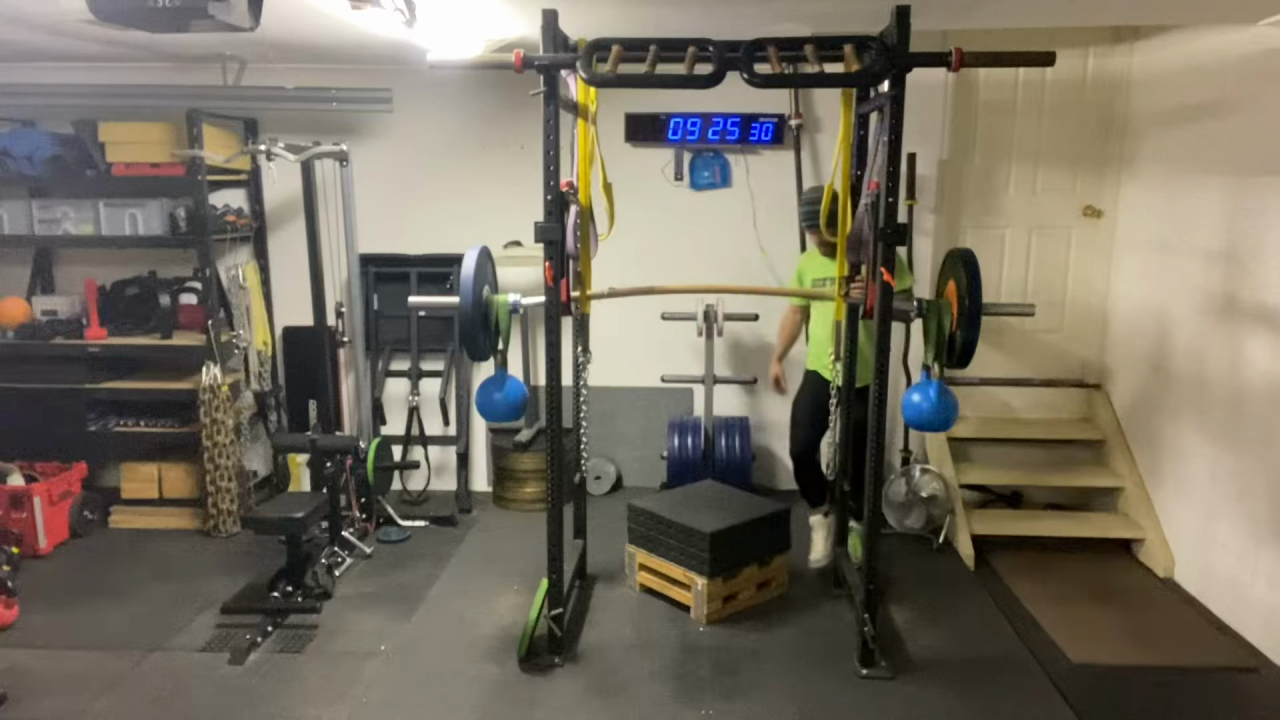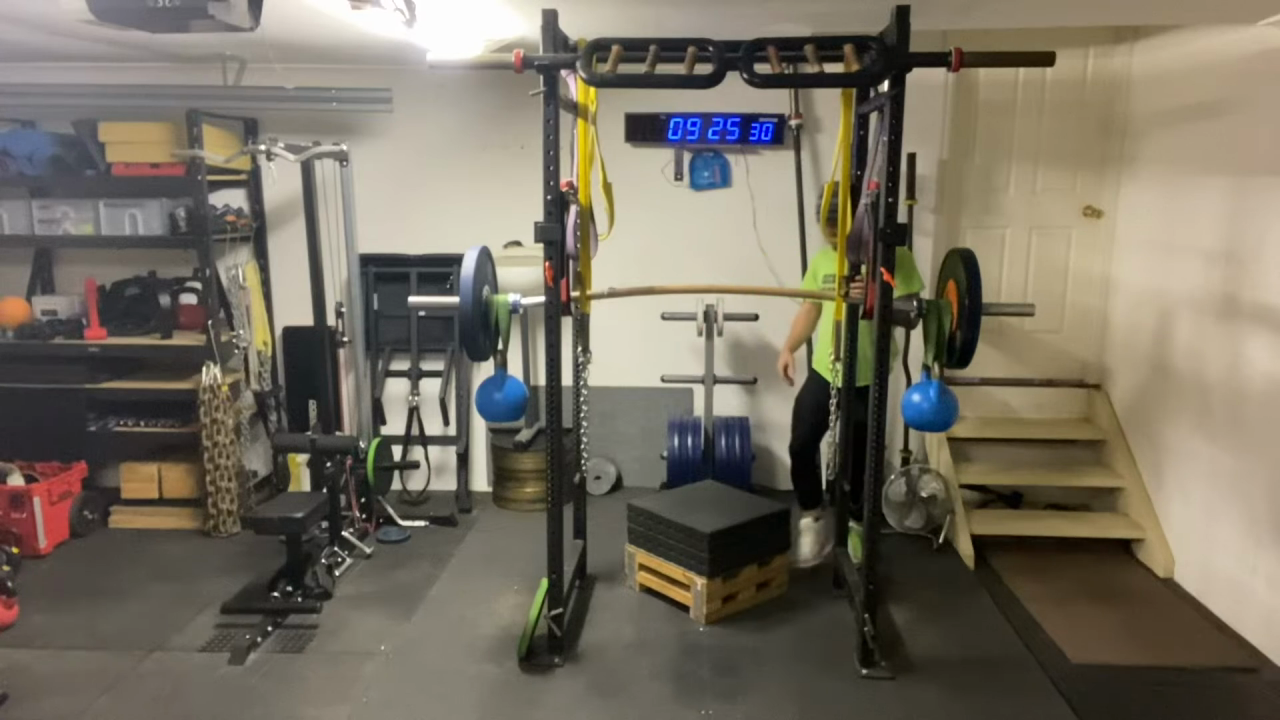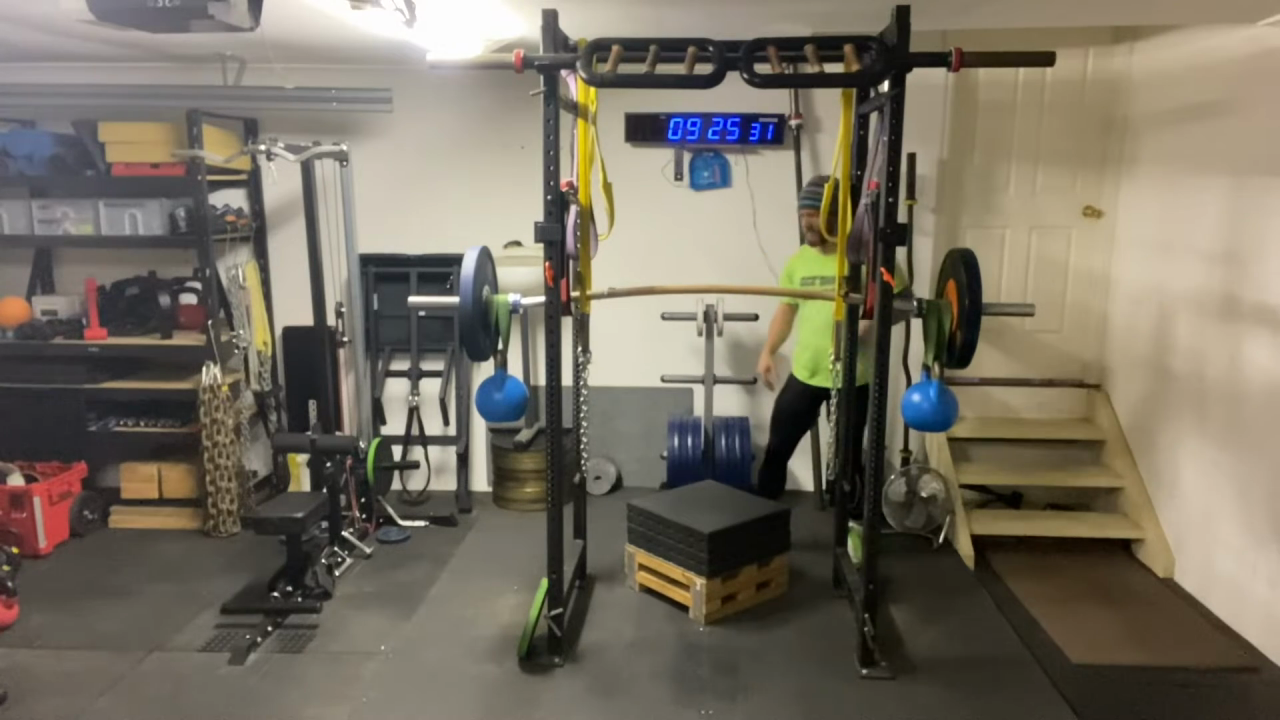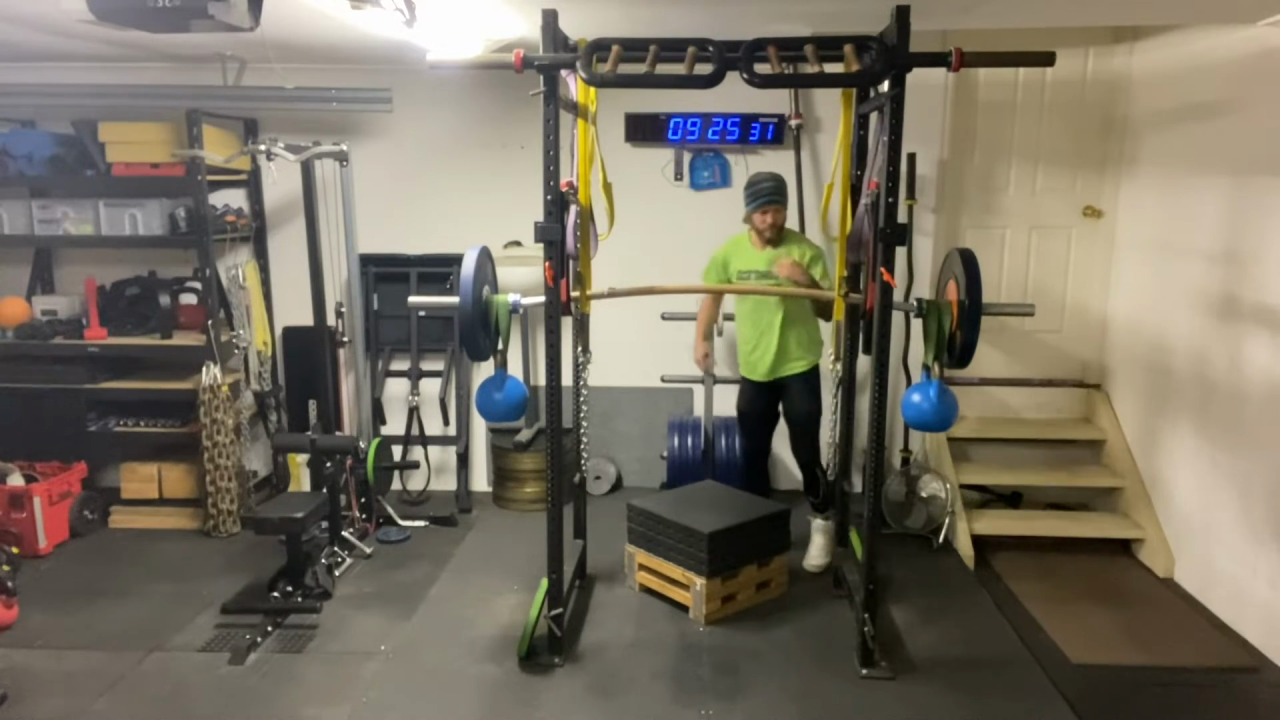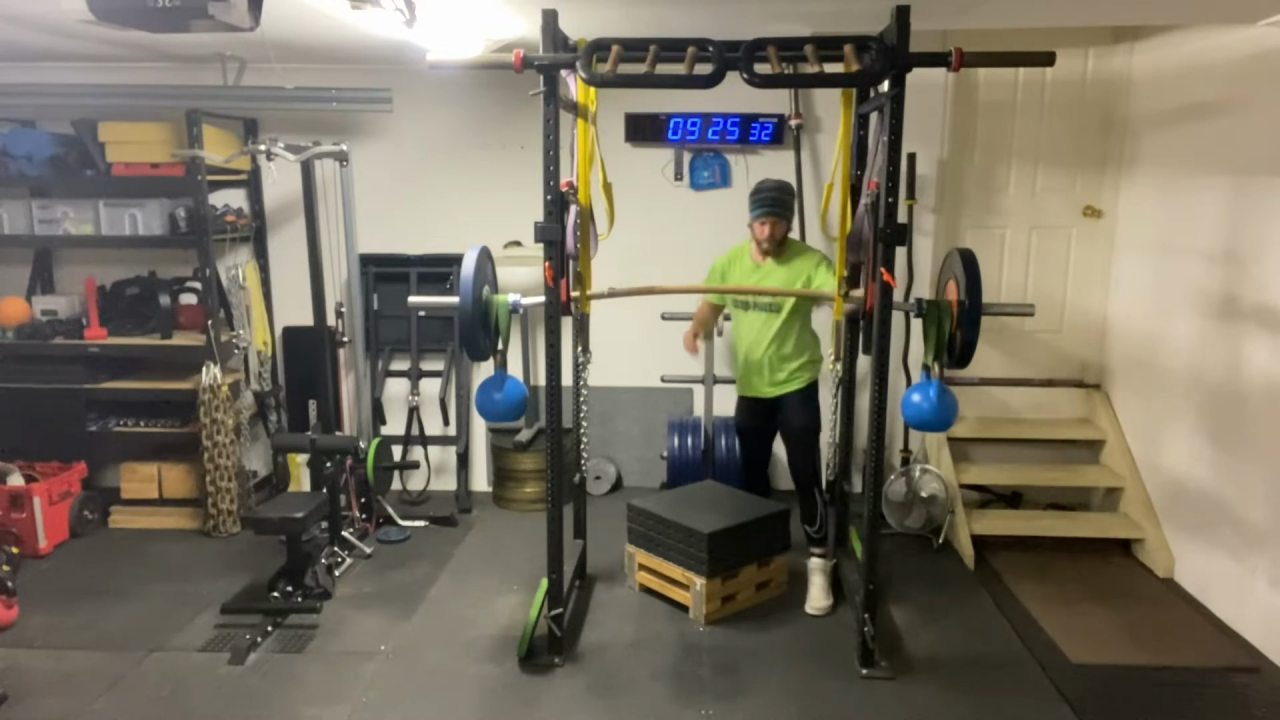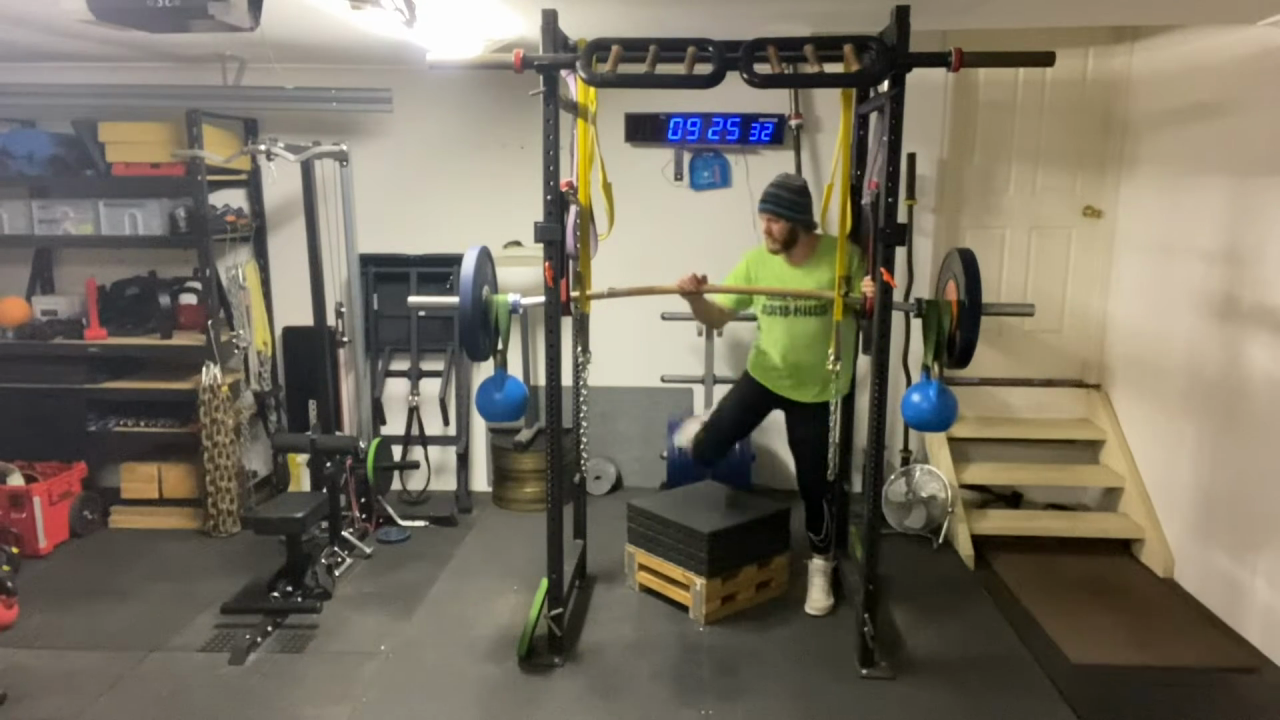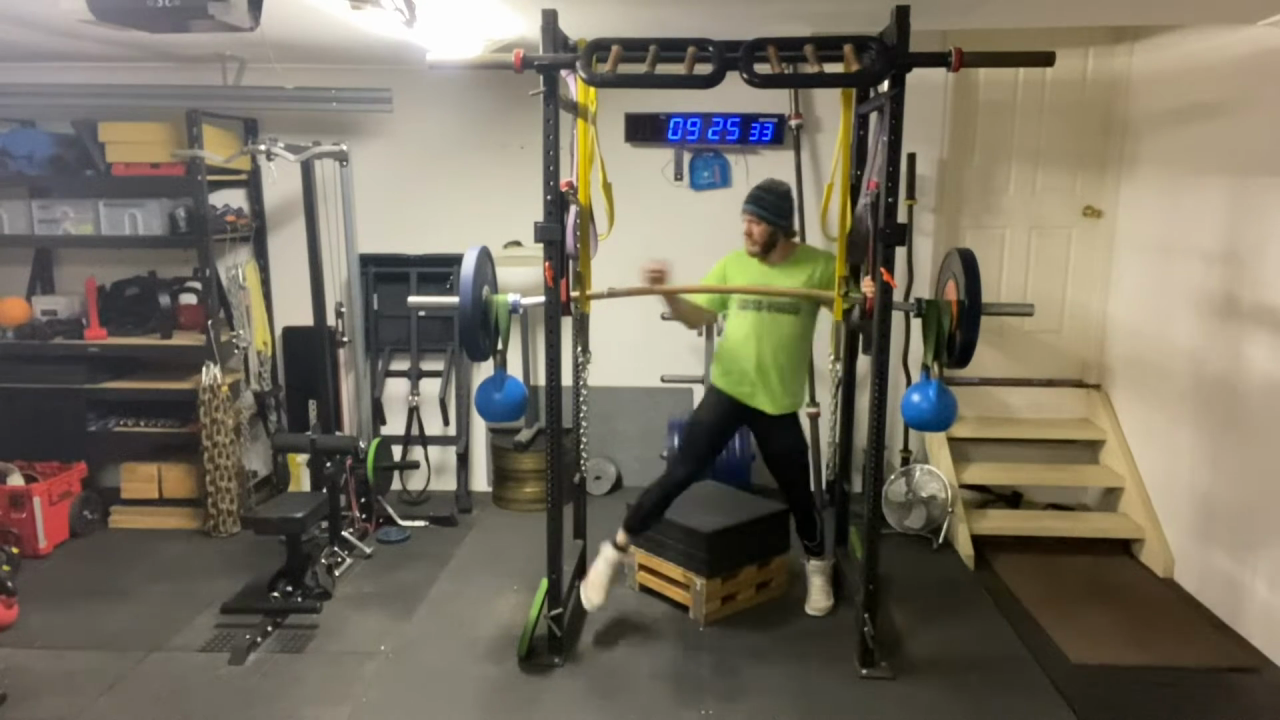
dt=0.5s
person 1, frame 1
right shoulder: (808, 261)
right elbow: (796, 311)
right wrist: (777, 358)
left hip: (864, 377)
right hip: (819, 371)
left knee: (857, 459)
right knee: (801, 449)
left ankle: (856, 525)
right ankle: (821, 518)
person 1, frame 2
left shoulder: (892, 255)
right shoulder: (823, 258)
right wrist: (789, 348)
left hip: (866, 378)
right hip: (823, 371)
left knee: (857, 460)
right knee: (801, 447)
left ankle: (856, 528)
right ankle: (814, 523)
person 1, frame 3
right shoulder: (799, 259)
left wrist: (868, 316)
right wrist: (768, 352)
left hip: (851, 378)
right hip: (804, 375)
left knee: (847, 463)
right knee: (776, 451)
person 1, frame 4
left shoulder: (806, 252)
right shoulder: (731, 250)
left elbow: (829, 310)
right elbow: (713, 294)
left wrist: (805, 280)
right wrist: (702, 337)
left hip: (799, 366)
right hip: (754, 369)
left knee: (806, 453)
right knee: (753, 456)
left ankle: (821, 526)
person 1, frame 5
left shoulder: (811, 262)
right shoulder: (731, 261)
right elbow: (709, 305)
right wrist: (696, 329)
left hip: (795, 385)
right hip: (750, 384)
left knee: (805, 475)
right knee: (753, 473)
left ankle: (819, 564)
person 1, frame 6
left shoulder: (843, 256)
right shoulder: (756, 262)
right elbow: (716, 317)
left wrist: (872, 297)
right wrist: (693, 298)
left hip: (813, 389)
right hip: (762, 375)
left knee: (813, 483)
right knee: (706, 451)
left ankle: (821, 566)
right ankle: (704, 429)
person 1, frame 7
left shoulder: (818, 266)
right shoulder: (730, 264)
right elbow: (695, 317)
left wrist: (868, 298)
right wrist: (665, 290)
left hip: (779, 404)
right hip: (727, 392)
left knee: (798, 494)
right knee: (678, 476)
left ankle: (817, 570)
right ankle: (613, 552)
